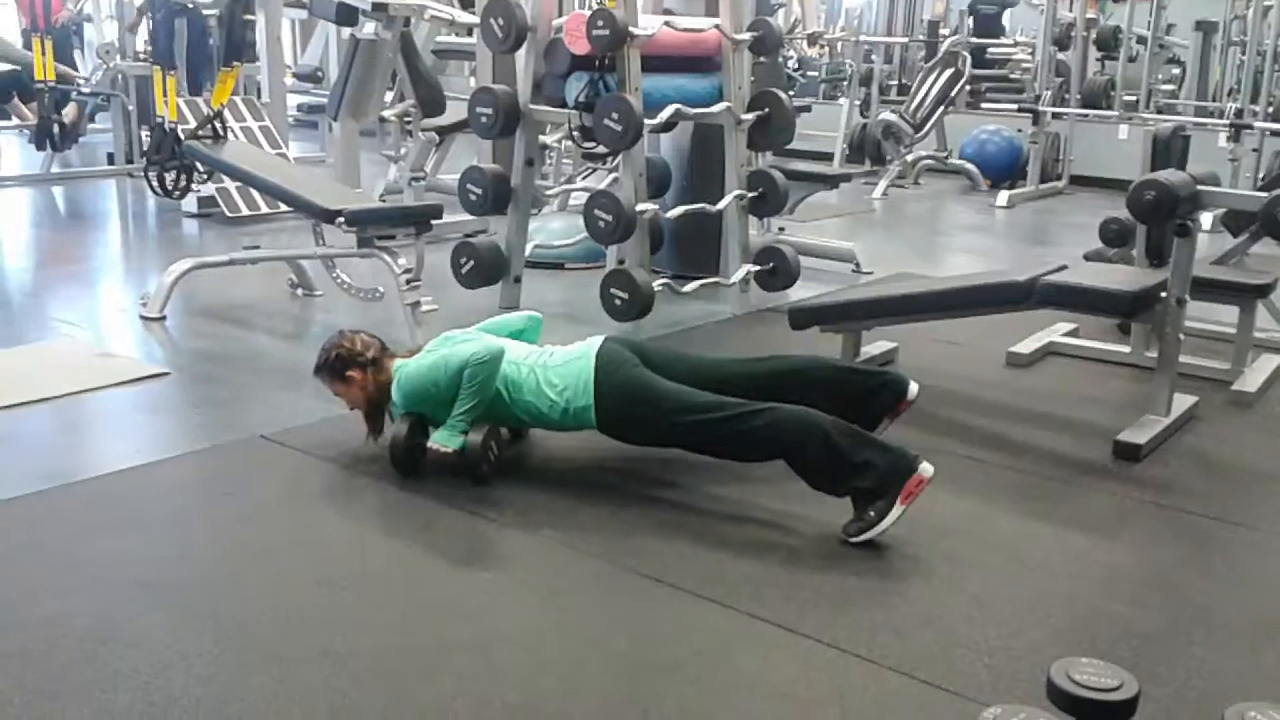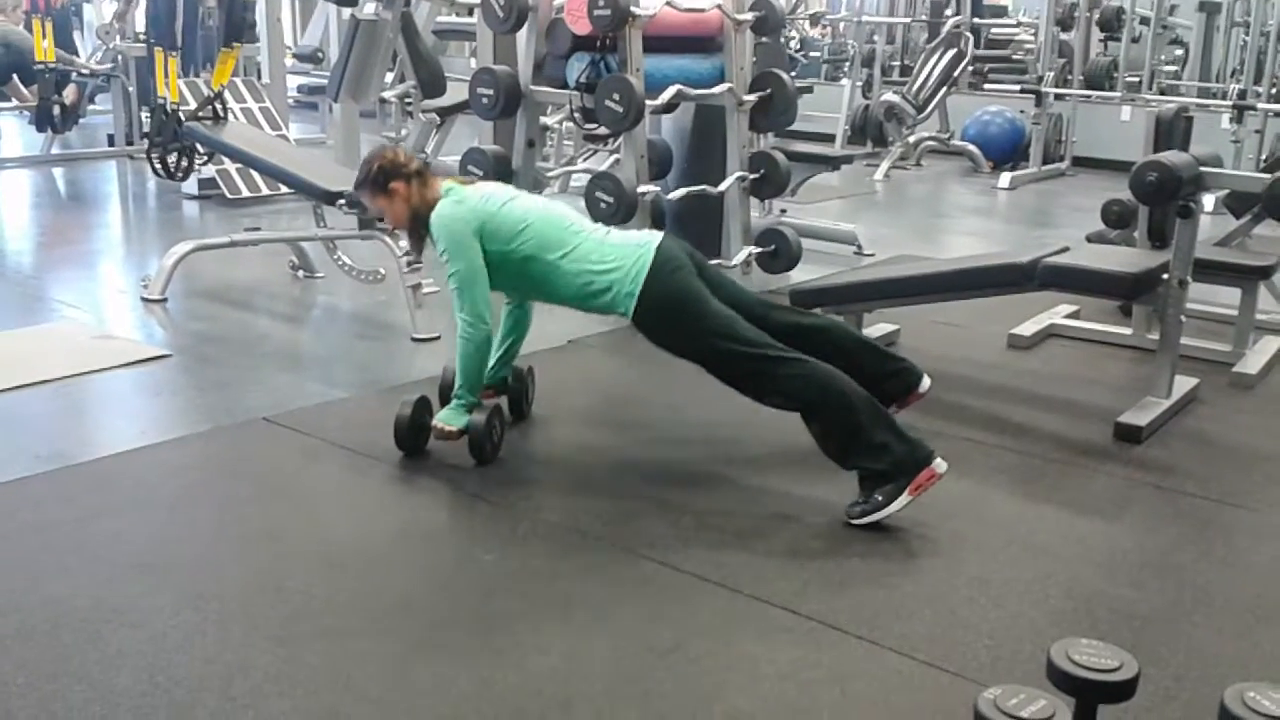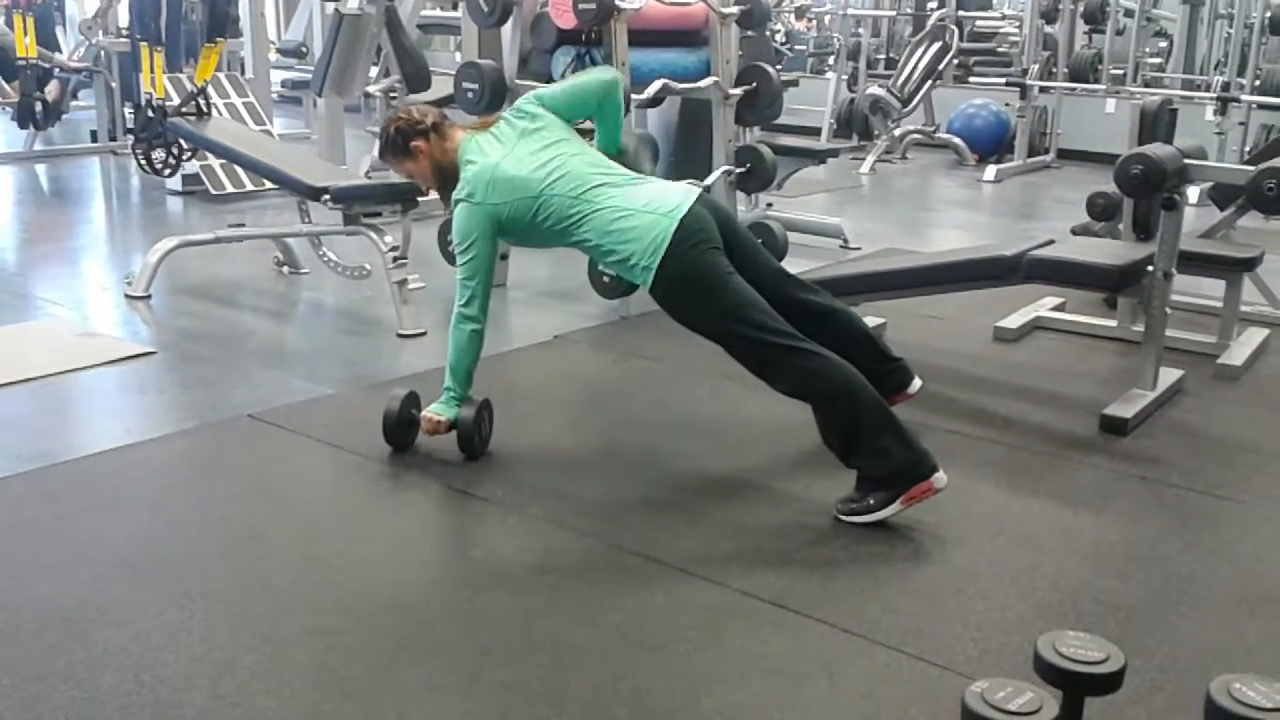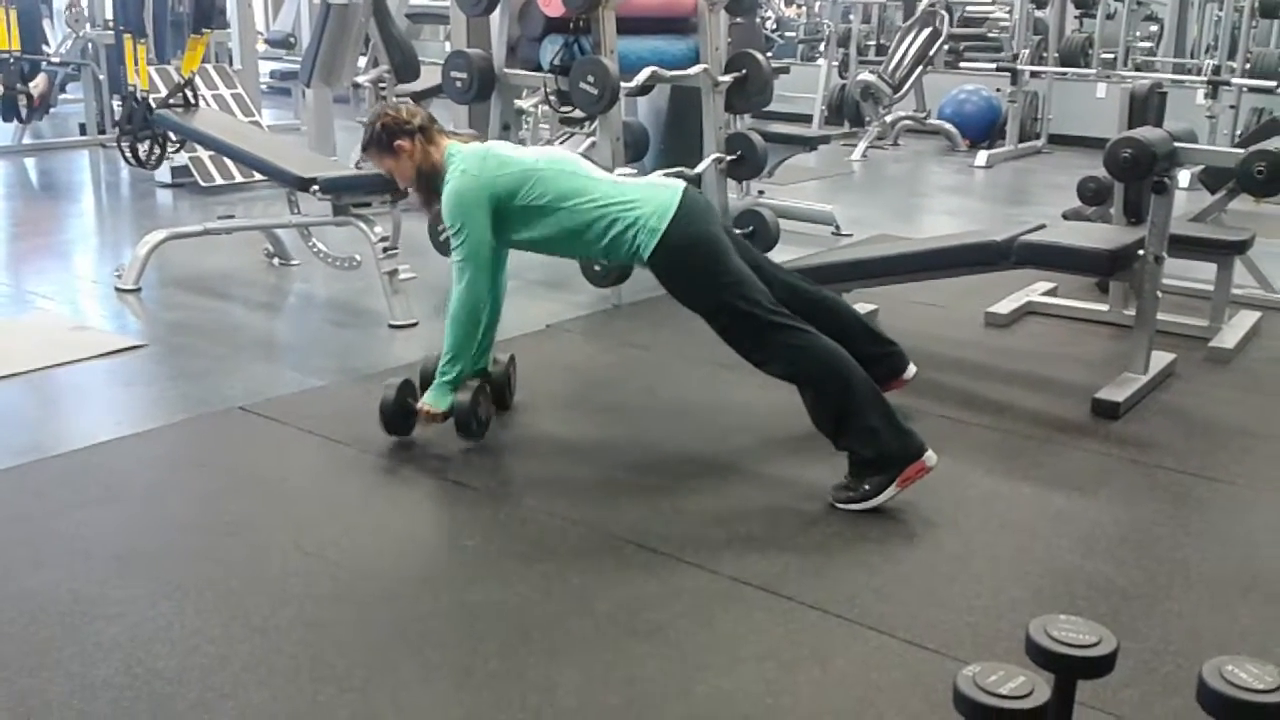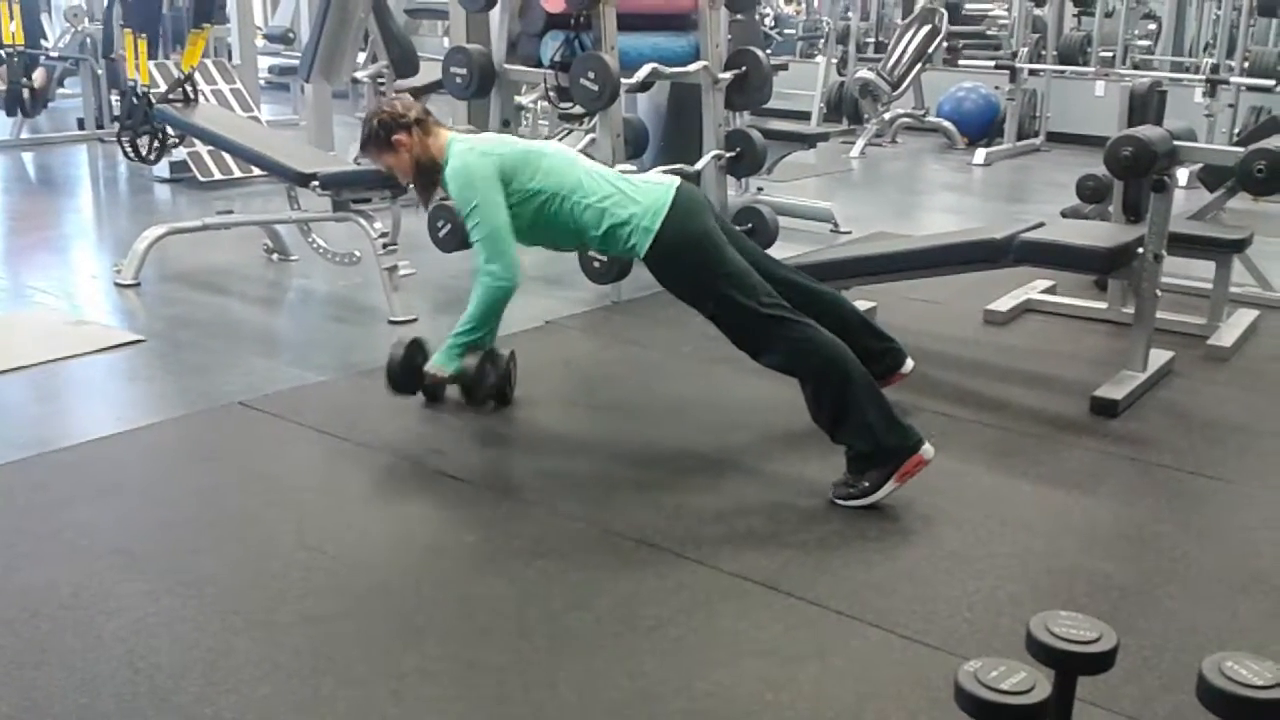
dt=1s
person 1, frame 1
left shoulder: (408, 386)
right shoulder: (435, 347)
left elbow: (484, 357)
right elbow: (530, 319)
left wrist: (455, 428)
left hip: (600, 394)
right hip: (604, 353)
left knee: (736, 422)
right knee: (741, 380)
left ankle: (887, 474)
right ankle: (881, 391)
person 1, frame 2
left shoulder: (448, 219)
right shoulder: (477, 194)
left elbow: (476, 323)
right elbow: (523, 288)
left wrist: (462, 405)
right wrist: (497, 375)
left hip: (645, 289)
right hip: (657, 253)
left knee: (773, 366)
right knee: (779, 324)
left ankle: (899, 465)
right ankle: (897, 380)
person 1, frame 3
left shoulder: (474, 198)
right shoulder: (522, 115)
left elbow: (471, 305)
right elbow: (608, 80)
left wrist: (452, 400)
left hip: (664, 254)
right hip: (690, 206)
left knee: (785, 352)
right knee: (792, 296)
left ankle: (901, 471)
right ankle: (891, 379)
person 1, frame 4
left shoulder: (462, 184)
right shoulder: (482, 160)
left elbow: (471, 288)
right elbow: (493, 274)
left wrist: (445, 385)
right wrist: (477, 364)
left hip: (664, 233)
right hip: (673, 204)
left knee: (776, 334)
right knee: (782, 292)
left ankle: (891, 456)
right ankle: (884, 365)
person 1, frame 5
left shoulder: (467, 167)
right shoulder: (476, 154)
left elbow: (500, 277)
right elbow: (494, 264)
left wrist: (451, 352)
right wrist: (476, 358)
left hip: (661, 229)
right hip: (670, 203)
left knee: (776, 329)
right knee: (779, 288)
left ankle: (889, 450)
right ankle: (883, 360)
